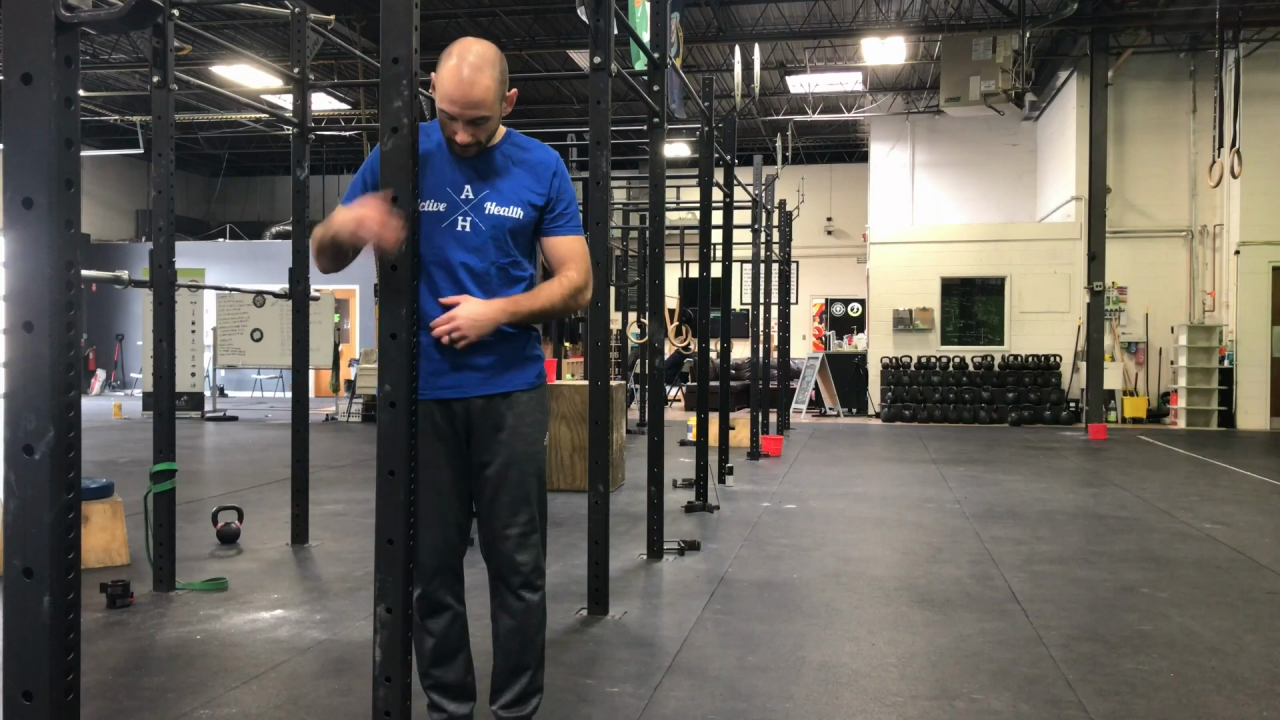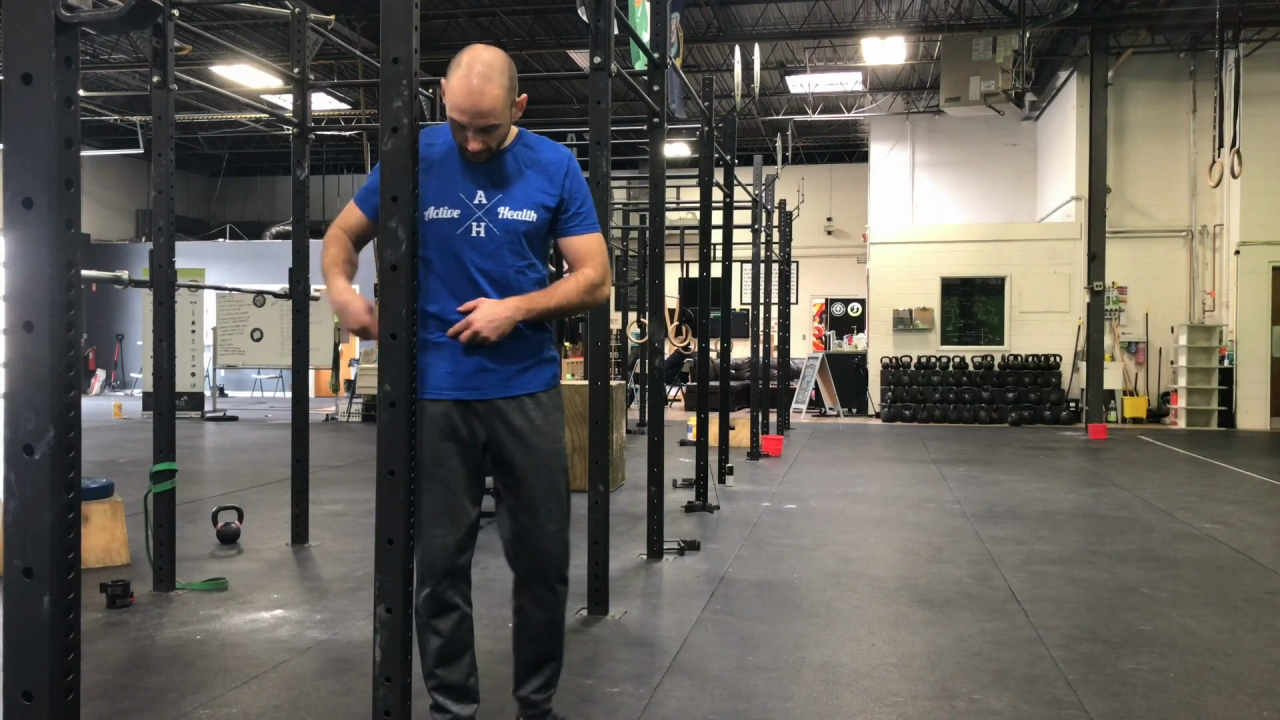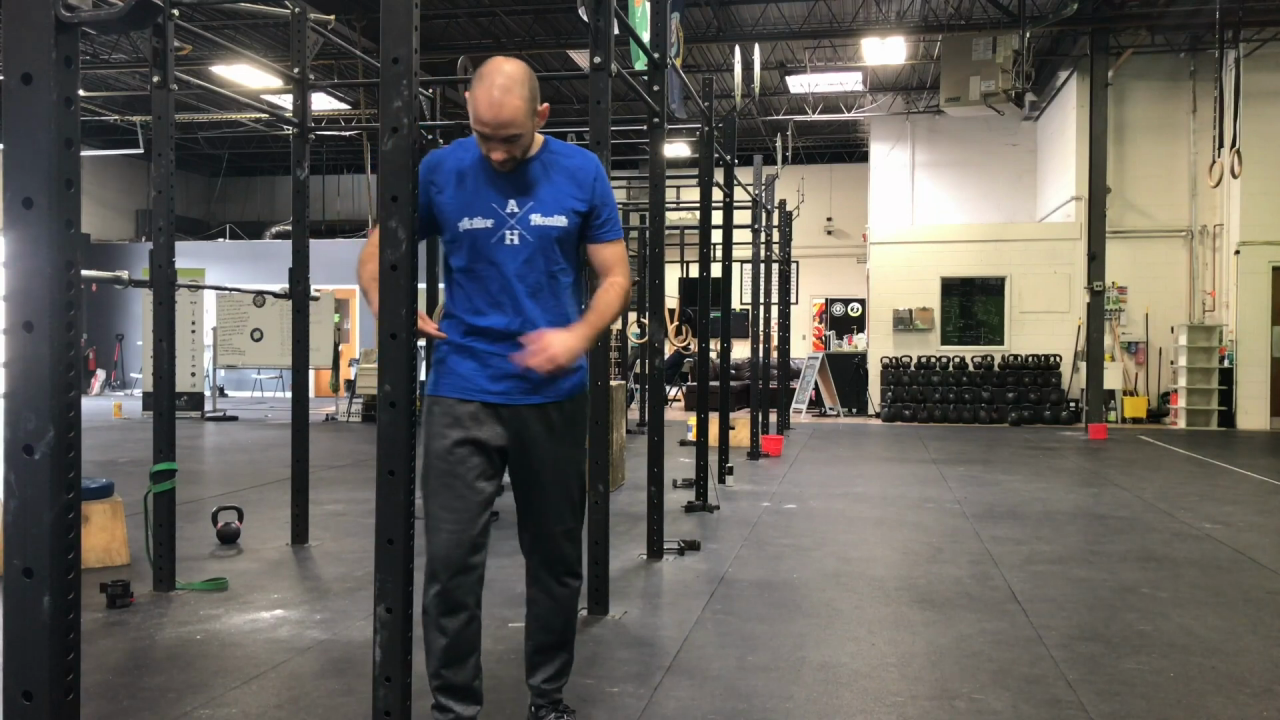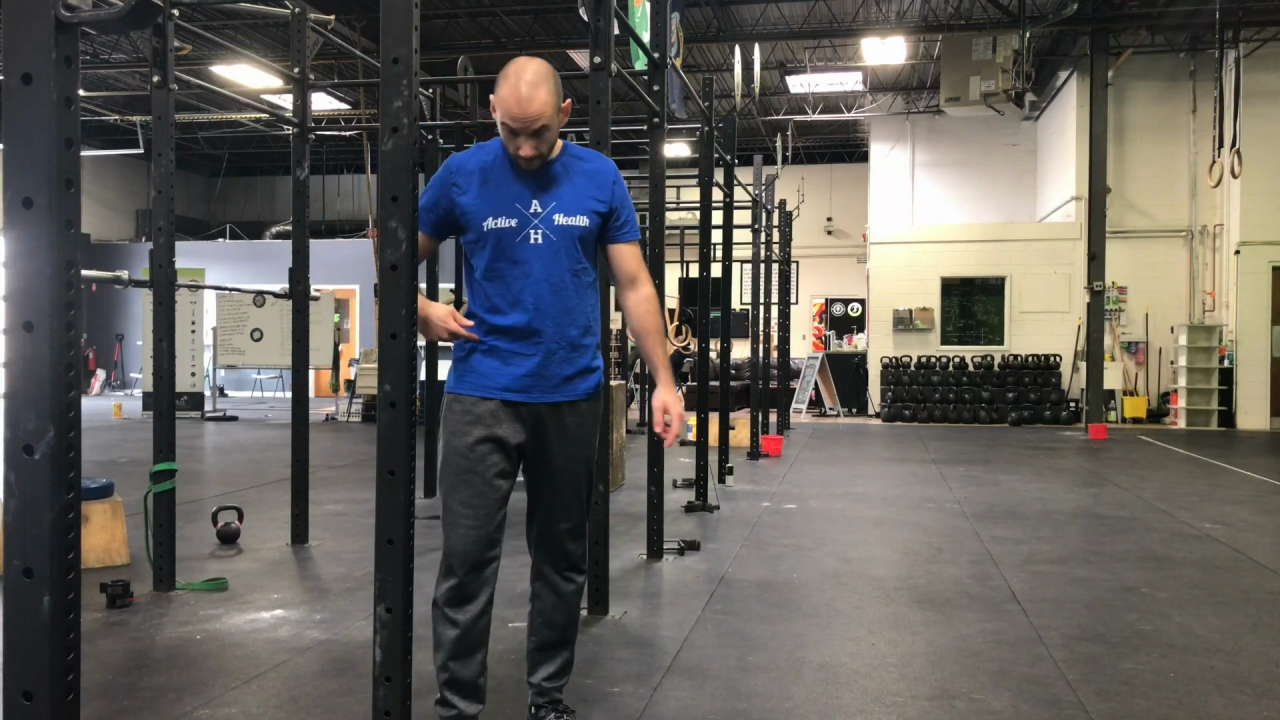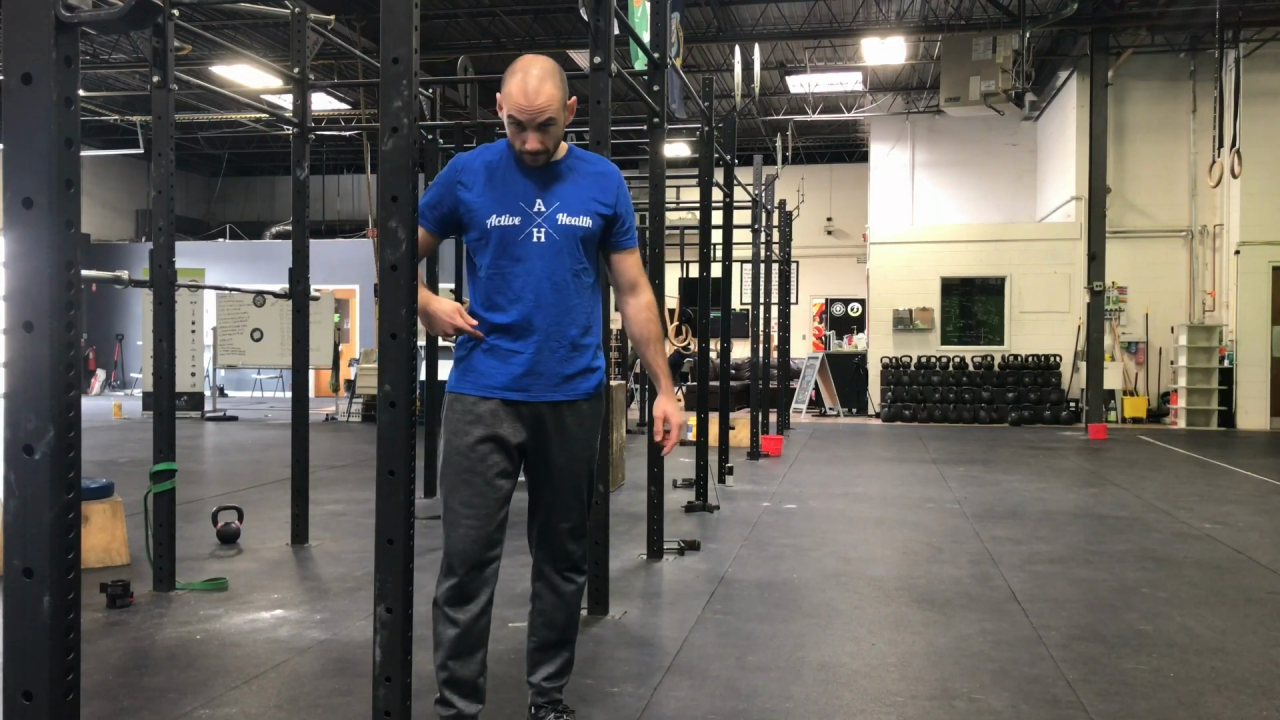
dt=0.5s
person 1, frame 1
left shoulder: (542, 167)
left elbow: (576, 281)
right elbow: (325, 259)
left wrist: (499, 311)
right wrist: (342, 225)
left hip: (509, 388)
right hip: (420, 389)
left knee: (516, 561)
right knee: (430, 562)
person 1, frame 2
left shoulder: (554, 167)
right shoulder: (414, 159)
left elbow: (595, 279)
right elbow: (343, 235)
left wrist: (515, 309)
right wrist: (341, 289)
left hip: (527, 388)
right hip: (435, 391)
left knee: (543, 556)
right knee: (440, 562)
person 1, frame 3
left shoulder: (582, 173)
right shoulder: (440, 171)
left elbow: (616, 278)
right elbow: (377, 251)
left wrist: (580, 336)
right wrist: (388, 309)
left hip: (553, 397)
right hip: (461, 393)
left knee: (556, 557)
right knee: (452, 560)
person 1, frame 4
left shoulder: (600, 177)
right shoulder: (462, 174)
left elbow: (634, 285)
left wrist: (663, 379)
right wrist: (420, 310)
left hip: (572, 394)
right hip: (482, 392)
left knee: (562, 554)
right knee: (468, 555)
person 1, frame 5
left shoulder: (603, 182)
right shoulder: (466, 174)
left elbow: (633, 292)
left wrist: (664, 387)
right wrist: (427, 305)
left hip: (573, 395)
right hip: (483, 392)
left knee: (563, 555)
right knee: (468, 556)
